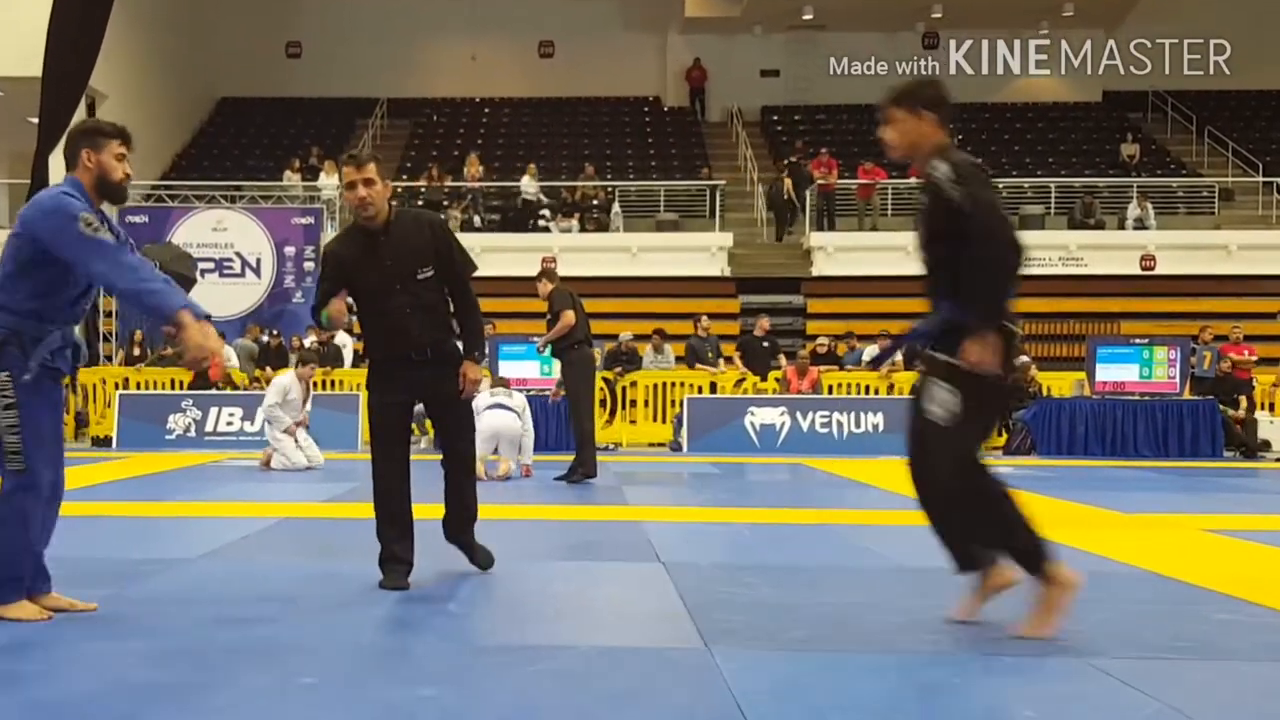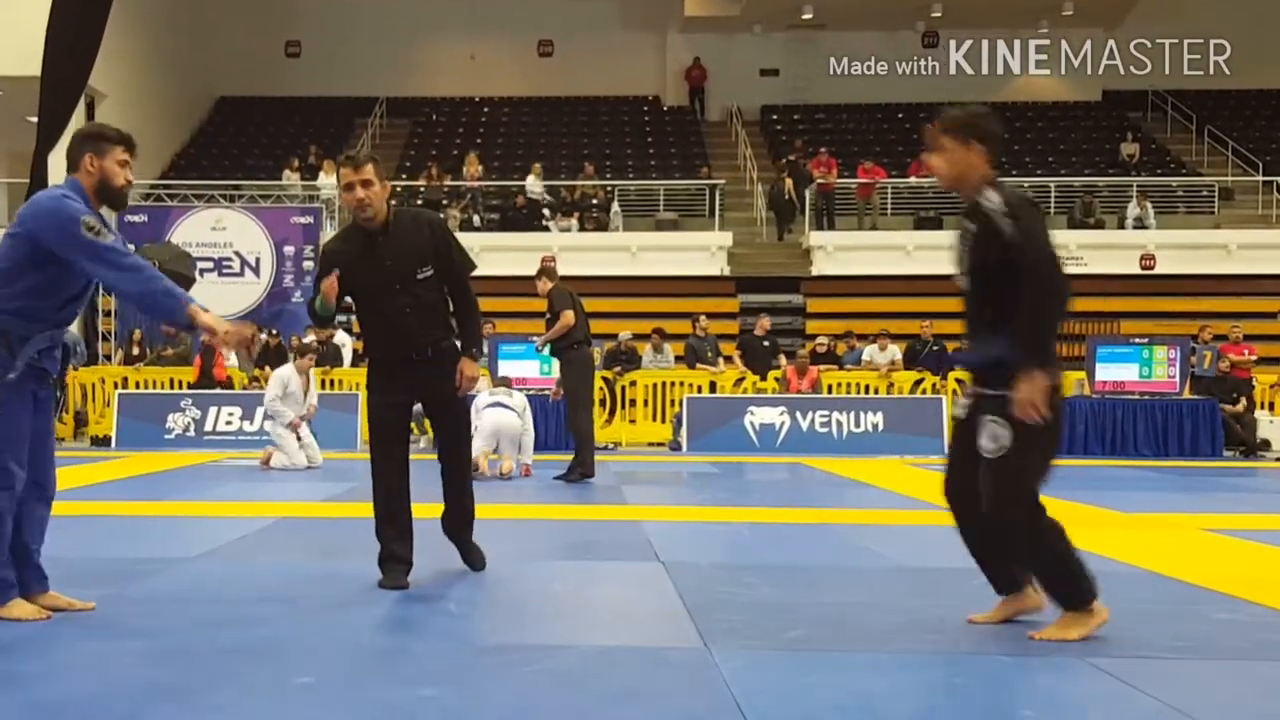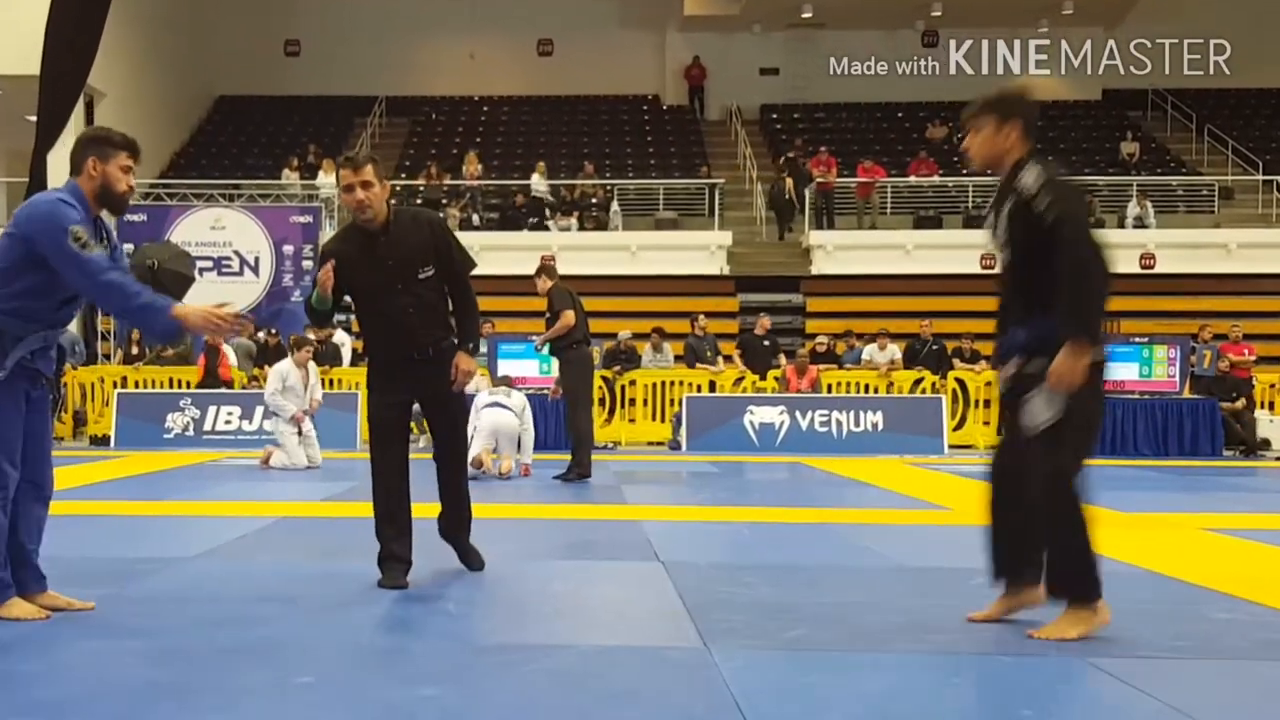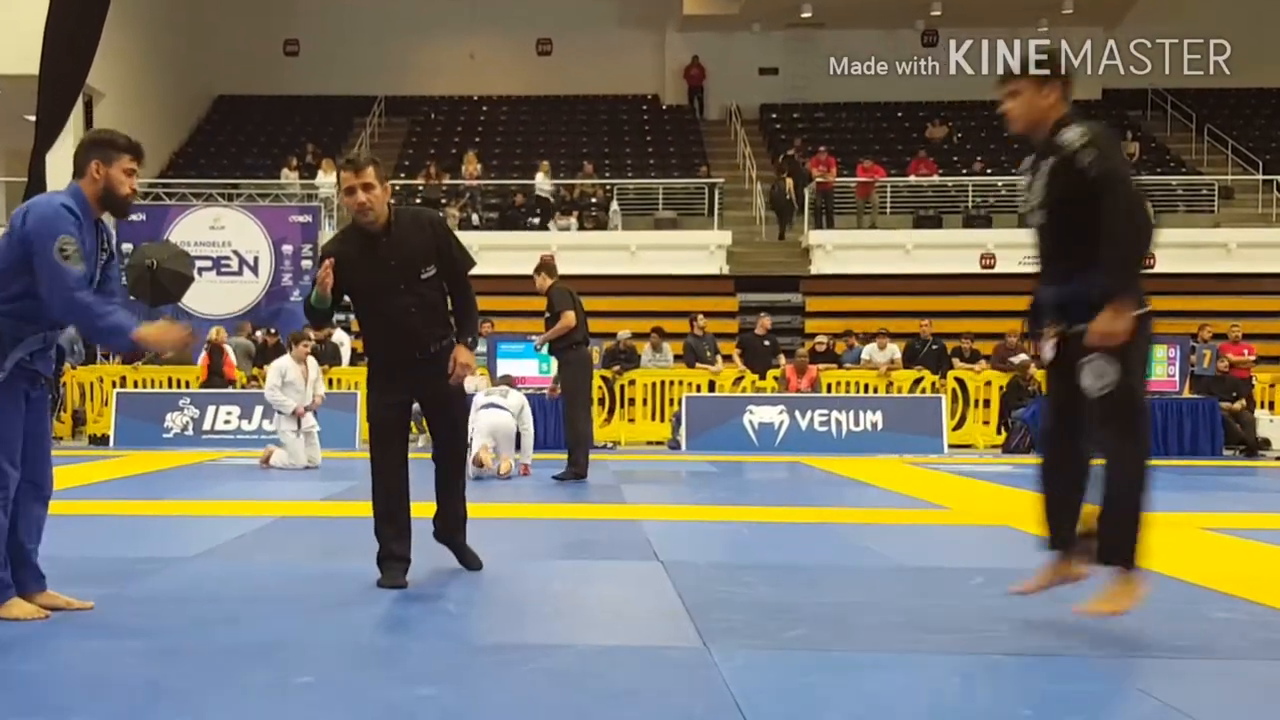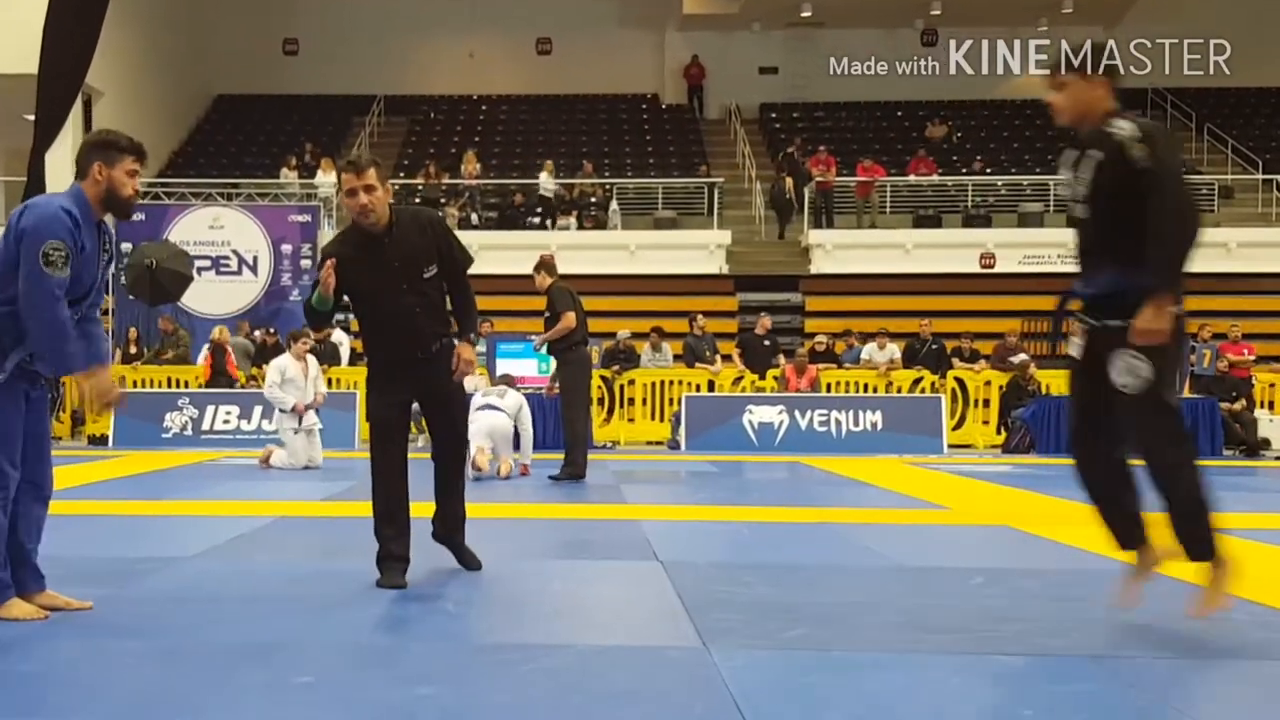
dt=0.1s
person 1, frame 1
left shoulder: (952, 178)
right shoulder: (939, 181)
left elbow: (999, 252)
left wrist: (983, 331)
left hip: (973, 350)
right hip: (949, 347)
left knee: (952, 465)
right knee: (928, 464)
left ankle: (1051, 576)
right ankle: (988, 567)
person 1, frame 2
left shoulder: (1004, 210)
right shoulder: (978, 214)
left elbow: (1047, 288)
left wrist: (1037, 371)
left hip: (1020, 383)
right hip: (994, 379)
left knee: (1009, 498)
right knee: (965, 489)
left ankle: (1082, 606)
right ankle: (1017, 591)
person 1, frame 3
left shoulder: (1042, 188)
right shoulder: (1012, 194)
left elbow: (1085, 269)
left wrist: (1077, 348)
right wrist: (1013, 356)
left hip: (1065, 360)
right hip: (1033, 358)
left knee: (1048, 477)
right knee: (1012, 474)
left ankle: (1083, 604)
right ankle: (1020, 585)
person 1, frame 4
left shoulder: (1086, 146)
right shoulder: (1046, 158)
left elbow: (1131, 223)
left wrist: (1121, 303)
right wrist: (1044, 319)
left hip: (1105, 318)
right hip: (1070, 320)
left knee: (1123, 436)
right knee: (1062, 439)
left ankle: (1123, 570)
right ankle: (1066, 555)
person 1, frame 5
left shoulder: (1133, 141)
right shoulder: (1082, 154)
left elbow: (1179, 218)
left wrist: (1162, 300)
left hip: (1142, 320)
right hip: (1105, 317)
left knee: (1157, 436)
right knee: (1089, 437)
left ankle: (1210, 559)
right ankle: (1138, 546)
person 2, frame 1
left shoulder: (95, 217)
right shoulder: (58, 209)
left elbow: (139, 270)
right elbow: (118, 271)
left wrist: (196, 321)
right wrist: (184, 319)
left hip: (44, 361)
left knee: (42, 480)
person 2, frame 2
left shoulder: (90, 219)
right shoulder: (56, 209)
left elbow: (133, 273)
right elbow: (123, 272)
left wrist: (201, 319)
right wrist: (196, 312)
person 2, frame 3
left shoulder: (92, 223)
right shoulder: (54, 213)
left elbow: (122, 291)
right elbow: (104, 285)
left wrist: (188, 318)
right wrist: (180, 314)
person 2, frame 4
left shoulder: (97, 231)
right shoulder: (53, 216)
left elbow: (105, 297)
right elbow: (70, 300)
left wrist: (151, 332)
right wrist: (139, 336)
person 2, frame 5
left shoulder: (99, 232)
right shoulder: (52, 218)
left elbow: (88, 311)
right elbow: (45, 306)
left wrist: (97, 370)
right wrist: (81, 372)
person 3, frame 1
left shoulder: (429, 227)
right shoulder: (339, 251)
left elbow: (463, 293)
right elbow: (323, 311)
left wrist: (473, 353)
right wrist: (328, 315)
left hip: (442, 360)
right hip: (387, 370)
left knee: (460, 453)
right knee: (389, 468)
left ankle: (462, 532)
right ankle: (396, 560)
person 3, frame 2
left shoulder: (428, 227)
right shoulder: (338, 251)
left elbow: (462, 291)
right elbow: (321, 316)
left wrist: (470, 351)
right wrist: (323, 303)
left hip: (441, 359)
right hip: (387, 370)
left knee: (457, 453)
right knee: (389, 467)
left ankle: (460, 530)
right ankle: (395, 560)
person 3, frame 3
left shoulder: (427, 226)
right shoulder: (338, 251)
left elbow: (462, 288)
right elbow: (321, 319)
left wrist: (468, 346)
right wrist: (321, 296)
left hip: (440, 360)
right hip: (386, 369)
left knee: (453, 452)
right knee: (388, 467)
left ankle: (457, 532)
right ankle: (394, 559)
person 3, frame 4
left shoulder: (428, 226)
right shoulder: (338, 252)
left elbow: (461, 287)
right elbow: (319, 320)
left wrist: (466, 341)
right wrist: (321, 295)
left hip: (440, 358)
right hip: (386, 369)
left knee: (452, 452)
right knee: (388, 466)
left ankle: (452, 532)
right ankle: (393, 559)
person 3, frame 5
left shoulder: (427, 224)
right shoulder: (339, 253)
left elbow: (459, 283)
right elbow: (318, 322)
left wrist: (467, 337)
right wrist: (324, 296)
left hip: (440, 357)
right hip: (387, 369)
left knee: (452, 450)
right knee: (388, 465)
left ankle: (451, 532)
right ankle: (392, 558)
person 4, frame 1
left shoulder: (559, 294)
right shoulder: (564, 296)
left elbow: (568, 321)
left wrist: (545, 339)
right wrist: (560, 383)
left hip: (577, 358)
right hip: (578, 358)
left knee: (581, 414)
right knee: (579, 415)
left ankle: (587, 466)
right ankle: (580, 465)
person 4, frame 2
left shoulder: (558, 293)
right shoulder: (564, 295)
left elbow: (568, 320)
left wrist: (544, 338)
right wrist: (561, 382)
left hip: (576, 358)
right hip: (578, 358)
left knee: (578, 414)
right knee: (579, 414)
left ankle: (584, 466)
right ankle: (579, 465)
person 4, frame 3
left shoulder: (558, 292)
right shoulder: (563, 294)
left elbow: (568, 320)
left wrist: (544, 338)
right wrist: (559, 380)
left hip: (575, 358)
right hip: (577, 357)
left knee: (577, 413)
right knee: (579, 413)
left ankle: (581, 466)
right ankle: (579, 465)
person 4, frame 4
left shoulder: (558, 291)
right shoulder: (562, 293)
left elbow: (569, 321)
left wrist: (543, 338)
right wrist: (557, 379)
left hip: (574, 359)
right hip: (576, 358)
left knee: (575, 414)
right knee: (579, 414)
left ankle: (577, 466)
right ankle: (577, 465)
person 4, frame 5
left shoulder: (558, 291)
right shoulder: (561, 292)
left elbow: (569, 322)
left wrist: (543, 338)
right wrist: (554, 377)
left hip: (573, 359)
right hip: (575, 358)
left knee: (572, 414)
right knee: (578, 414)
left ankle: (573, 466)
right ankle: (576, 466)
